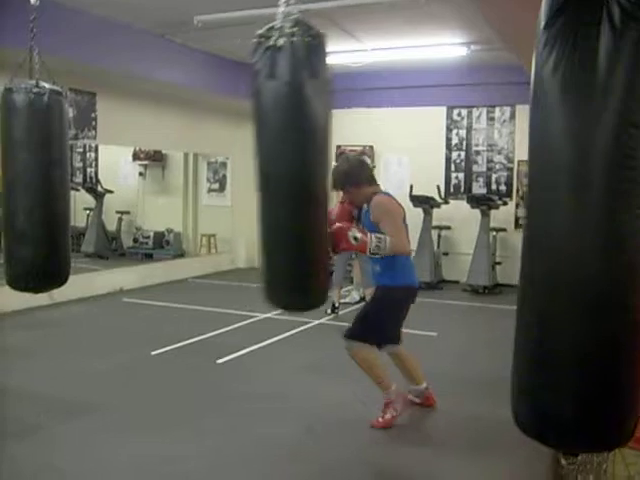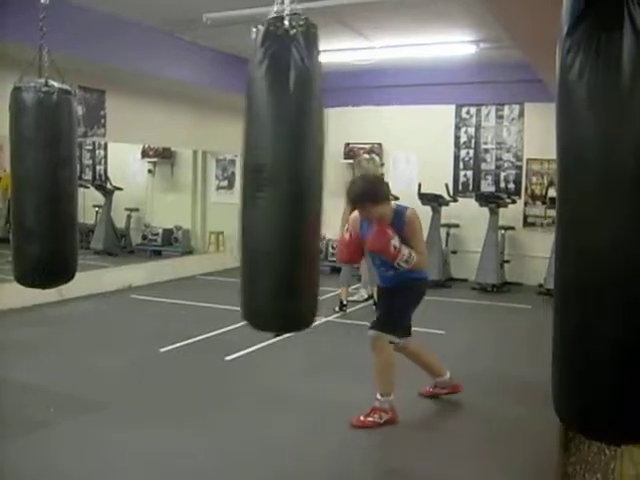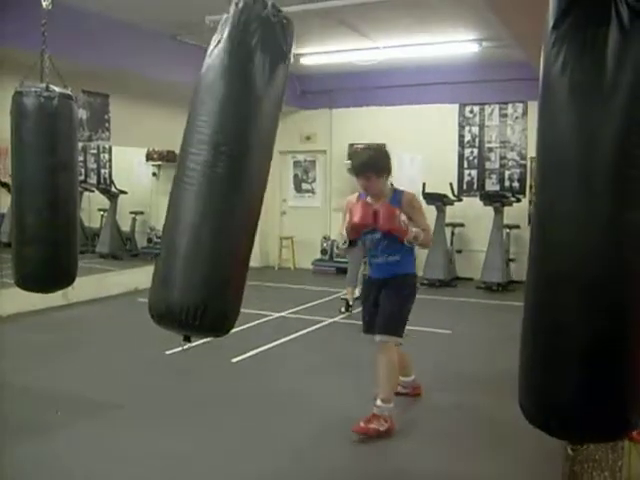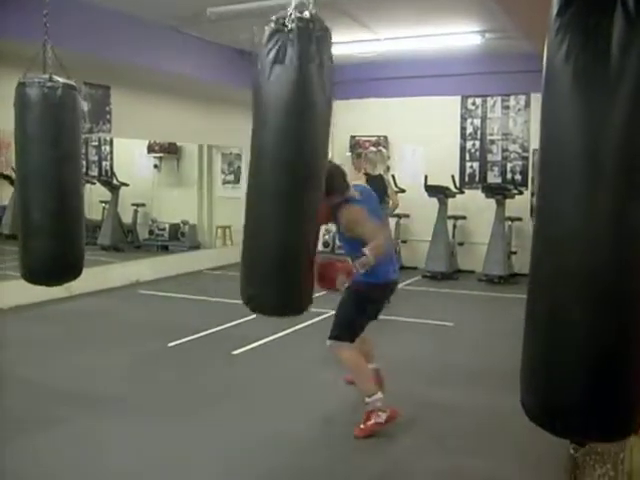
dt=0.7s
person 1, frame 1
left shoulder: (382, 203)
right shoulder: (370, 206)
left elbow: (403, 247)
right elbow: (376, 243)
left wrist: (361, 240)
right wrist: (347, 238)
left hip: (396, 288)
right hip: (393, 285)
left knee: (355, 343)
right knee: (388, 343)
left ankle: (393, 398)
right ankle: (422, 392)
person 1, frame 2
left shoulder: (407, 218)
right shoulder: (357, 220)
left elbow: (420, 262)
right elbow: (350, 258)
left wrist: (395, 250)
right wrist: (348, 250)
left hip: (410, 284)
right hip: (386, 285)
left knee: (379, 337)
right knee: (400, 340)
left ankle: (384, 408)
right ankle: (445, 381)
person 1, frame 3
left shoulder: (406, 200)
right shoulder: (357, 202)
left elbow: (427, 239)
left wrist: (405, 229)
right wrist: (352, 231)
left hip: (401, 278)
right hip: (374, 277)
left knee: (385, 339)
right knee: (384, 337)
left ankle: (383, 416)
right ankle: (408, 383)
person 1, frame 4
left shoulder: (349, 211)
right shoulder: (359, 190)
left elbow: (382, 245)
right wrist: (328, 213)
left hip: (371, 283)
right hip: (380, 277)
left knee: (340, 343)
right knee: (351, 325)
left ankle: (379, 408)
right ankle: (371, 373)
